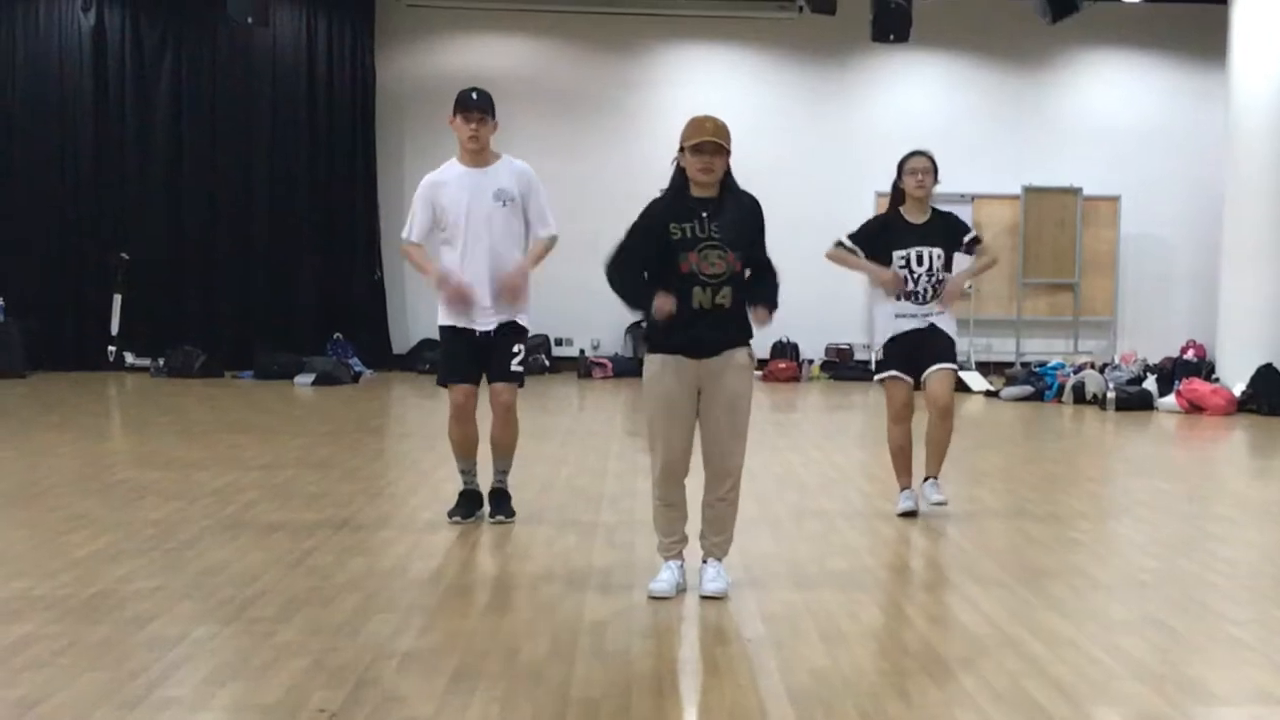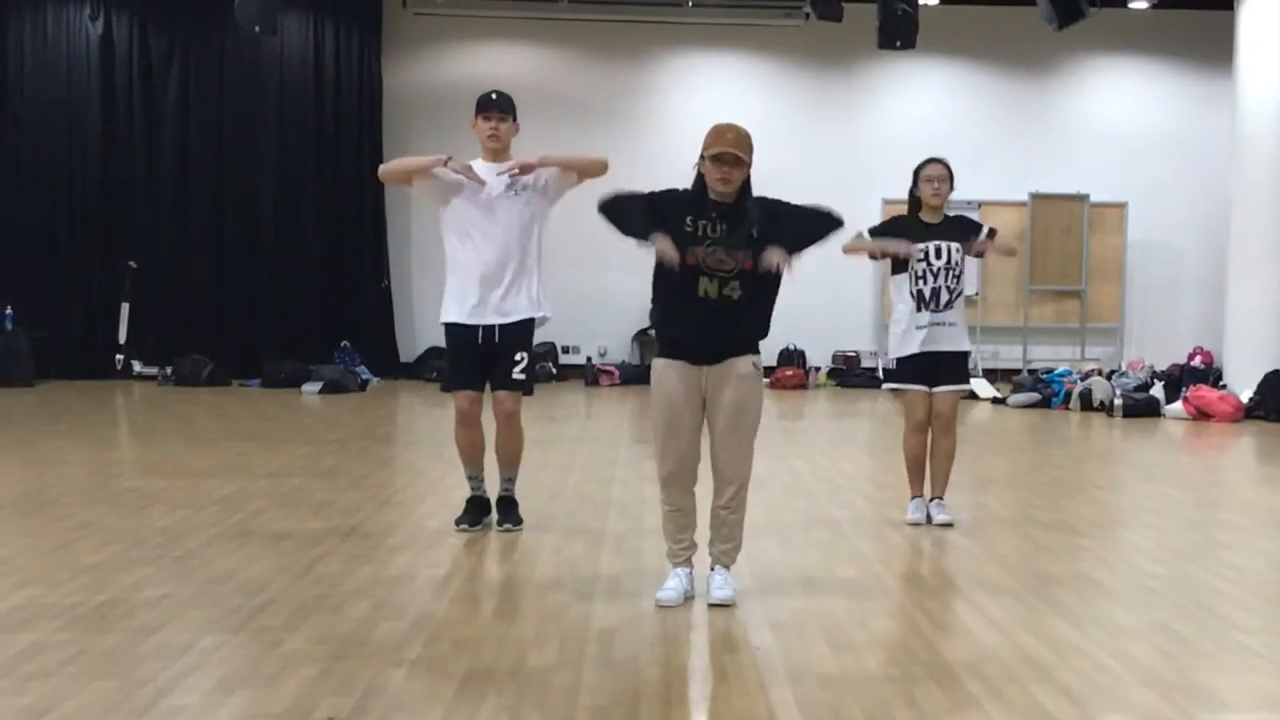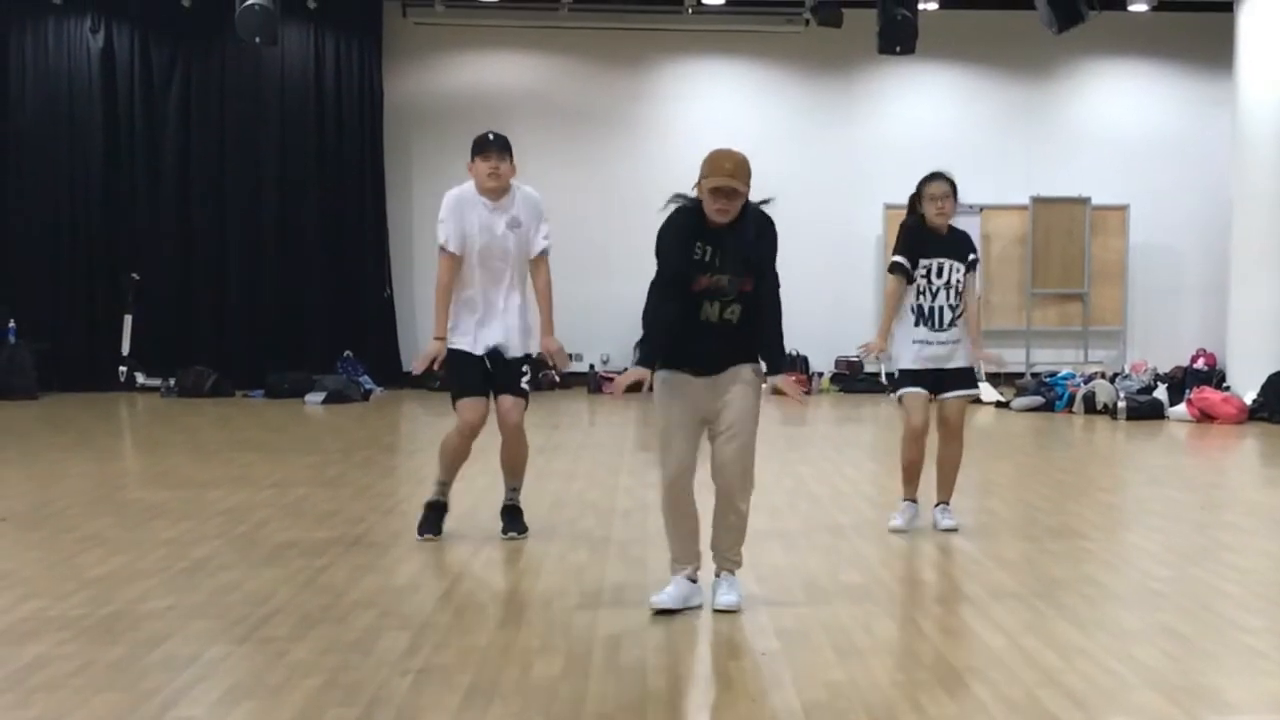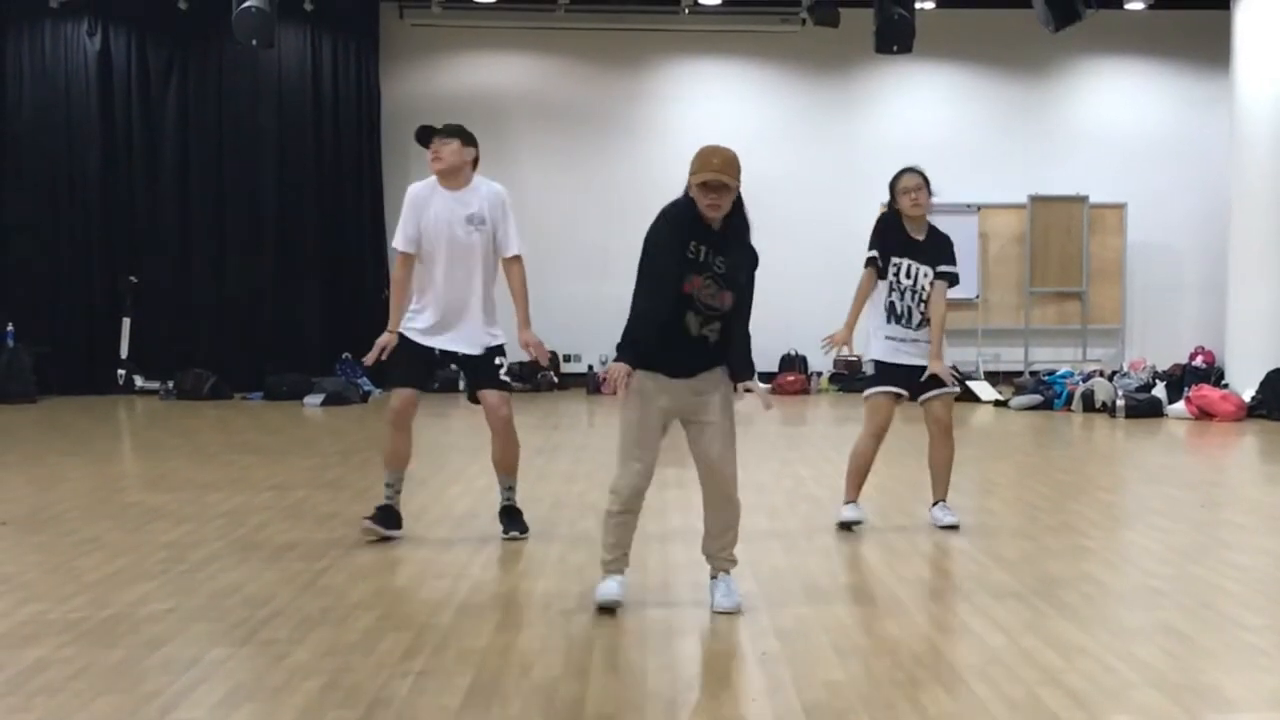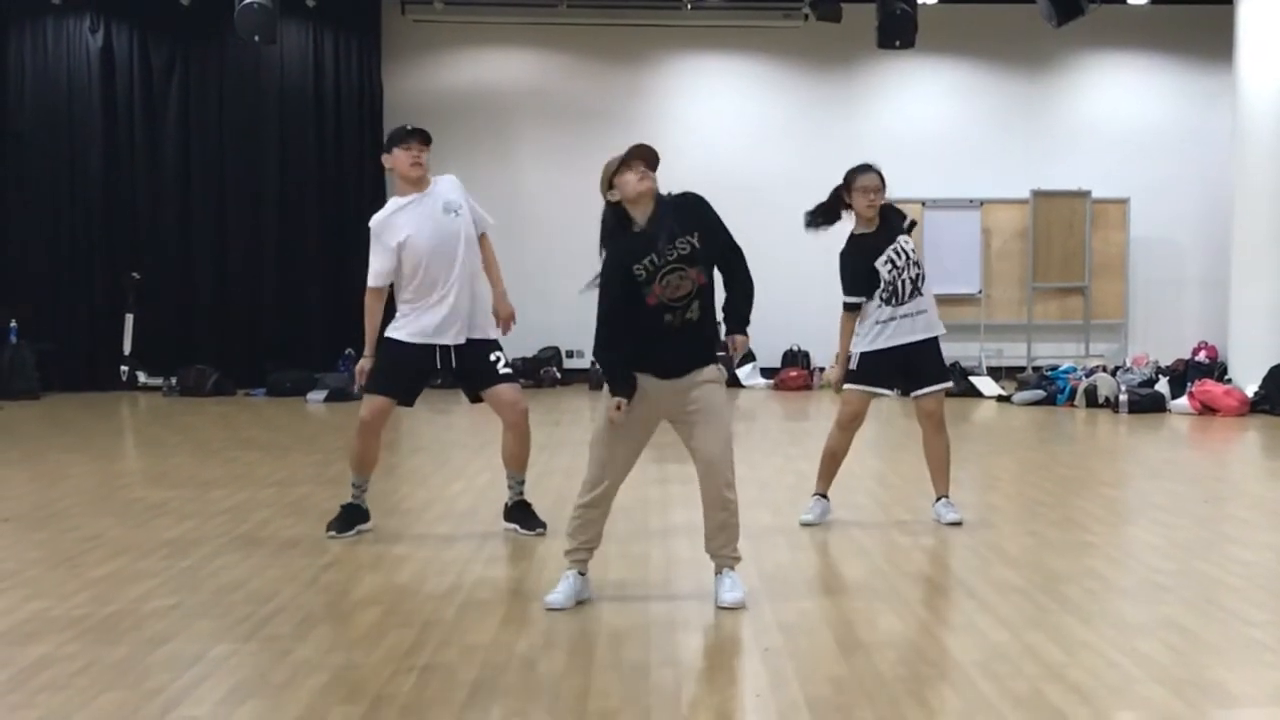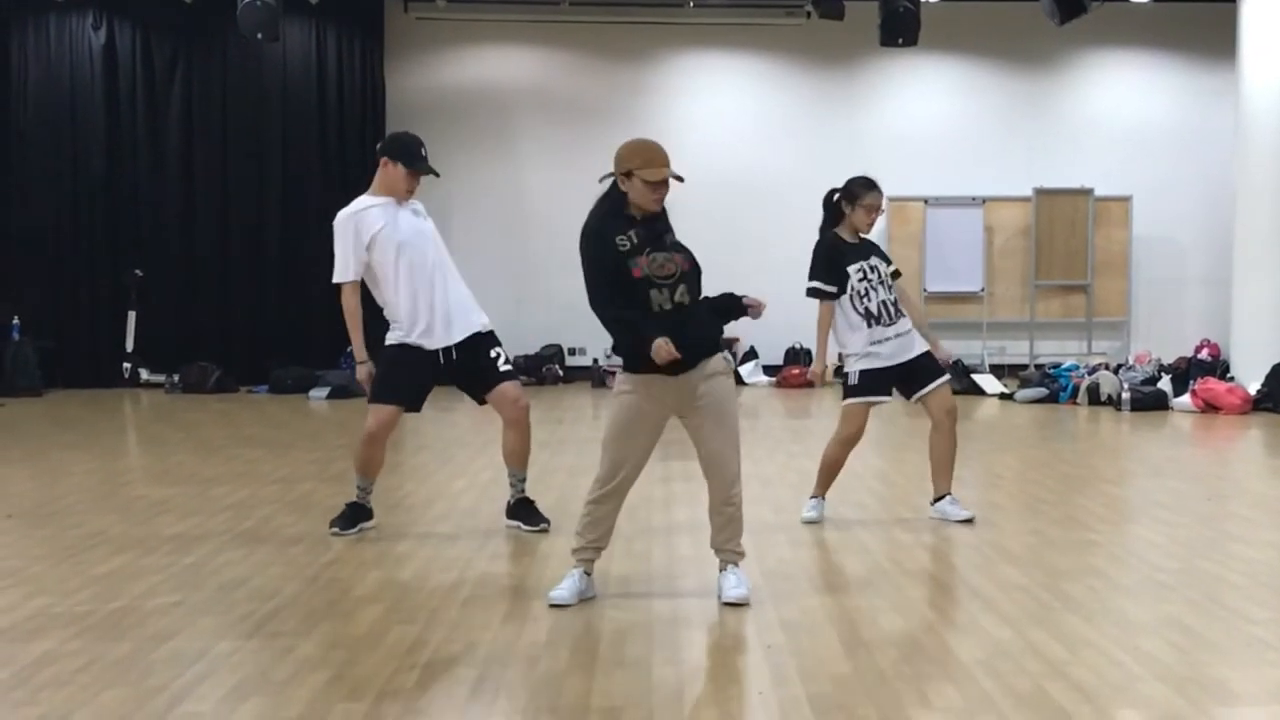
dt=0.5s
person 1, frame 1
left shoulder: (745, 209)
right shoulder: (661, 213)
left elbow: (761, 268)
right elbow: (621, 268)
left wrist: (765, 302)
right wrist: (649, 298)
left hip: (730, 355)
right hip: (670, 355)
left knee: (725, 466)
right knee: (668, 465)
left ankle: (714, 559)
right ankle: (671, 559)
person 1, frame 2
left shoulder: (764, 214)
right shoulder: (677, 206)
left elbow: (828, 221)
right elbow: (612, 206)
left wrist: (786, 246)
right wrist: (652, 235)
left hip: (738, 361)
right hip: (677, 358)
left knee: (732, 472)
right knee: (673, 471)
left ankle: (721, 567)
right ankle: (680, 566)
person 1, frame 3
left shoulder: (760, 230)
right shoulder: (679, 227)
left elbow: (767, 300)
right elbow: (662, 296)
left wrist: (777, 367)
right wrist: (647, 361)
left hip: (738, 373)
right hip: (679, 372)
left knee: (734, 475)
right knee: (676, 478)
left ankle: (726, 572)
right ankle: (685, 576)
person 1, frame 4
left shoulder: (741, 251)
right shoulder: (673, 223)
left elbow: (738, 320)
right elbow: (649, 295)
left wrist: (743, 373)
right wrist: (626, 356)
left hip: (710, 377)
right hip: (653, 373)
left knee: (722, 477)
right knee: (632, 477)
left ankle: (721, 572)
right ankle: (613, 572)
person 1, frame 5
left shoulder: (694, 211)
right shoulder: (620, 251)
left elbow: (735, 269)
right elbow: (611, 326)
left wrist: (738, 326)
right wrist: (617, 386)
left hip: (699, 375)
right hip: (639, 379)
left knee: (718, 475)
right knee: (600, 478)
left ankle: (725, 568)
right ankle: (576, 572)
person 1, frame 6
left shoulder: (666, 232)
right shoulder: (602, 229)
right elbow: (606, 302)
left wrist: (737, 305)
right wrist: (648, 338)
left hip: (707, 368)
right hip: (643, 376)
left knee: (724, 471)
right knee: (613, 475)
left ankle: (730, 564)
right ankle: (582, 569)
person 2, frame 1
left shoulder: (519, 175)
right shoulder: (435, 183)
left elbow: (546, 235)
right elbow: (412, 244)
left wrist: (523, 270)
right wrist: (441, 276)
left hip: (508, 312)
right hip: (457, 315)
left knee: (504, 401)
right knee: (460, 402)
left ankle: (500, 489)
right ankle: (469, 489)
person 2, frame 2
left shoulder: (536, 175)
right shoulder: (453, 174)
left elbow: (599, 165)
right elbow: (387, 173)
left wrist: (545, 161)
right wrist: (441, 162)
left hip: (517, 310)
right hip: (464, 311)
left knee: (507, 408)
right knee: (465, 408)
left ankle: (507, 496)
right ankle: (476, 498)
person 2, frame 3
left shoulder: (529, 203)
right shoulder: (456, 201)
left elbow: (539, 266)
right elbow: (447, 265)
left wrist: (548, 333)
right wrist: (439, 336)
left hip: (514, 335)
right hip: (465, 334)
left knee: (512, 419)
right knee: (471, 422)
left ankle: (512, 505)
right ankle: (438, 501)
person 2, frame 4
left shoulder: (493, 196)
right shoulder: (418, 195)
left elbow: (512, 262)
right elbow: (404, 263)
left wrist: (526, 327)
right wrist: (392, 327)
left hip: (480, 331)
right hip: (423, 328)
left knee: (500, 414)
right knee: (398, 409)
left ankle: (509, 506)
right ankle: (390, 507)
person 2, frame 5
left shoulder: (452, 187)
right shoulder: (385, 221)
left elbow: (480, 238)
right elbow: (376, 289)
left wrist: (500, 295)
right wrist: (369, 352)
left hip: (473, 330)
right hip: (410, 335)
left knee: (515, 408)
right knee: (369, 416)
left ankle: (516, 504)
right ankle: (356, 506)
person 2, frame 6
left shoulder: (416, 209)
right shoulder: (353, 218)
right elbow: (349, 288)
right wrist: (361, 356)
left hip: (468, 328)
right hip: (409, 341)
left knee: (516, 406)
right knee: (376, 428)
left ankle: (518, 502)
right ankle: (360, 506)
person 3, frame 1
left shoulder: (948, 224)
right shoulder: (883, 224)
left elbow: (987, 256)
right elbow: (835, 253)
left wrist: (960, 278)
right wrist: (874, 270)
left hip: (936, 326)
right hip: (894, 329)
left knee: (941, 403)
right knee: (899, 410)
left ankle: (931, 479)
right ankle: (905, 489)
person 3, frame 2
left shoulder: (963, 226)
right shoulder: (901, 225)
left elbow: (1008, 248)
right elbow: (849, 247)
left wrist: (990, 247)
right wrist: (887, 246)
left hip: (950, 341)
right hip: (910, 338)
left knee: (946, 420)
right knee: (918, 422)
left ankle: (937, 500)
right ankle: (915, 498)
person 3, frame 3
left shoulder: (964, 242)
right shoulder: (910, 232)
left elbow: (969, 293)
right elbow: (896, 285)
left wrist: (976, 343)
right wrist: (882, 335)
left hip: (954, 351)
right hip: (911, 349)
left knee: (952, 427)
right knee: (916, 426)
left ankle: (942, 505)
right ankle: (908, 501)
person 3, frame 4
left shoulder: (941, 243)
right shoulder: (886, 226)
left elbow: (938, 301)
right elbow: (870, 276)
left wrist: (938, 357)
right wrist: (847, 328)
left hip: (926, 349)
right hip: (886, 347)
left knee: (942, 423)
right knee: (877, 424)
left ankle: (940, 504)
right ankle: (851, 502)
person 3, frame 5
left shoulder: (893, 216)
right shoulder: (853, 252)
right elbow: (851, 310)
left wrist: (925, 292)
right wrist: (841, 361)
left hip: (921, 333)
right hip: (875, 340)
left knee: (933, 416)
right knee: (848, 417)
left ankle: (942, 500)
right ankle: (820, 497)
person 3, frame 6
left shoulder: (872, 249)
right shoulder: (828, 247)
left elbow: (901, 297)
right elbow: (825, 304)
left wrist: (934, 342)
right wrist: (820, 357)
left hip: (906, 347)
right hip: (865, 356)
left knee: (946, 412)
right knee: (849, 432)
left ankle: (942, 499)
right ankle: (817, 498)
